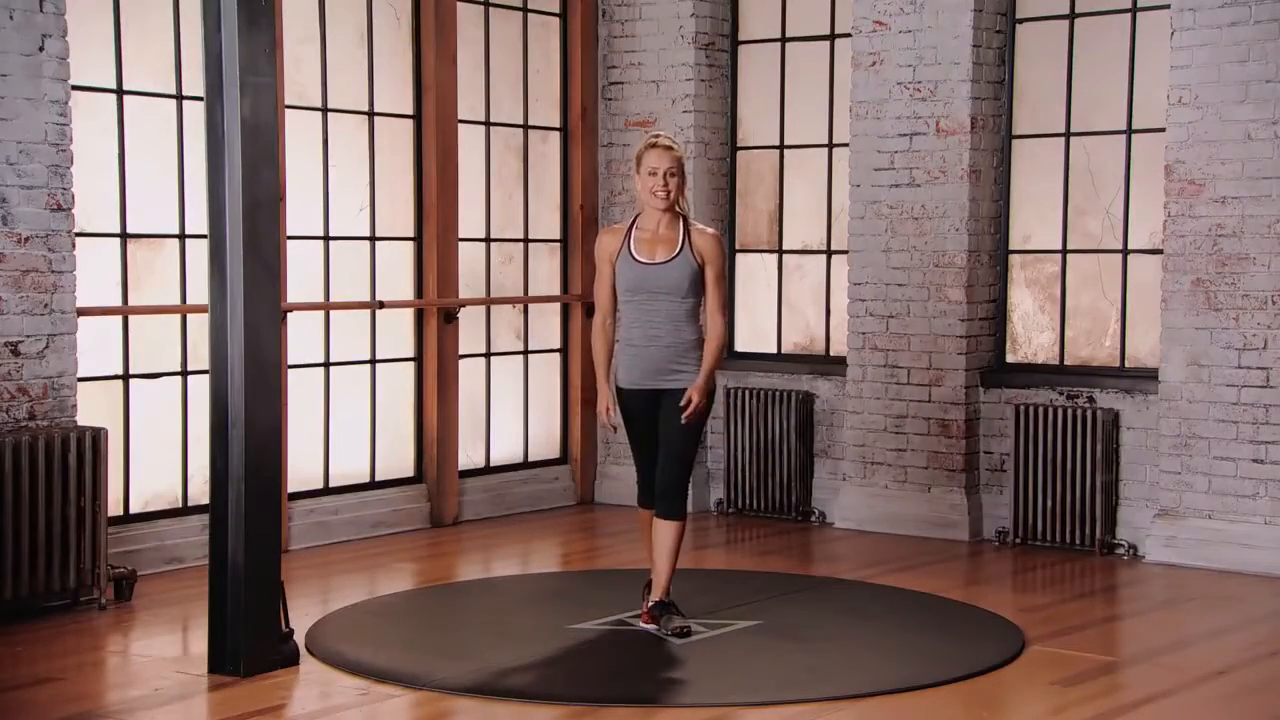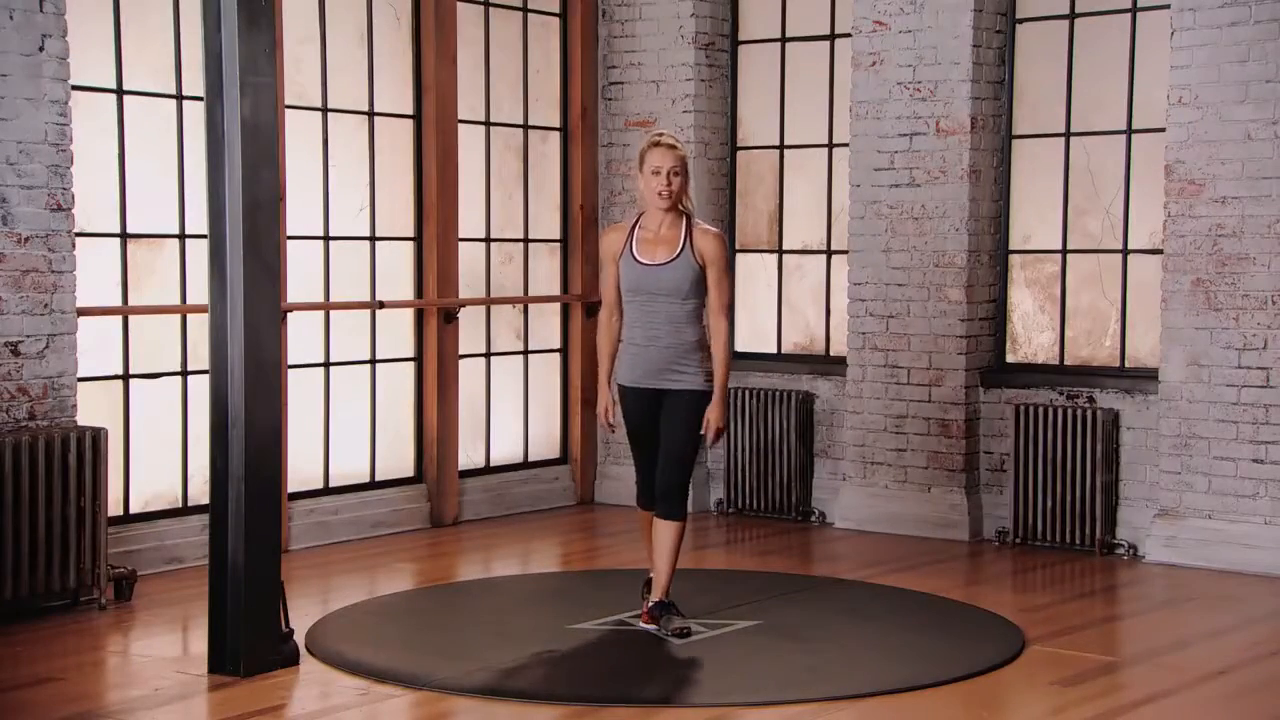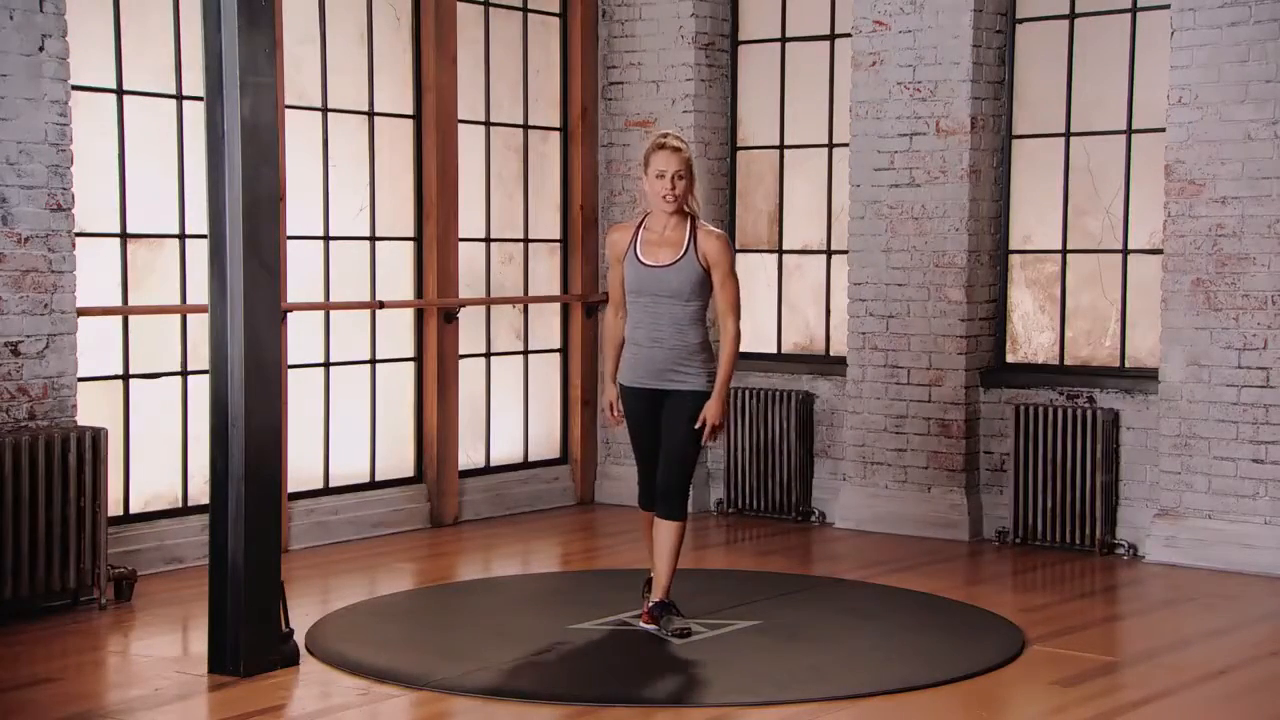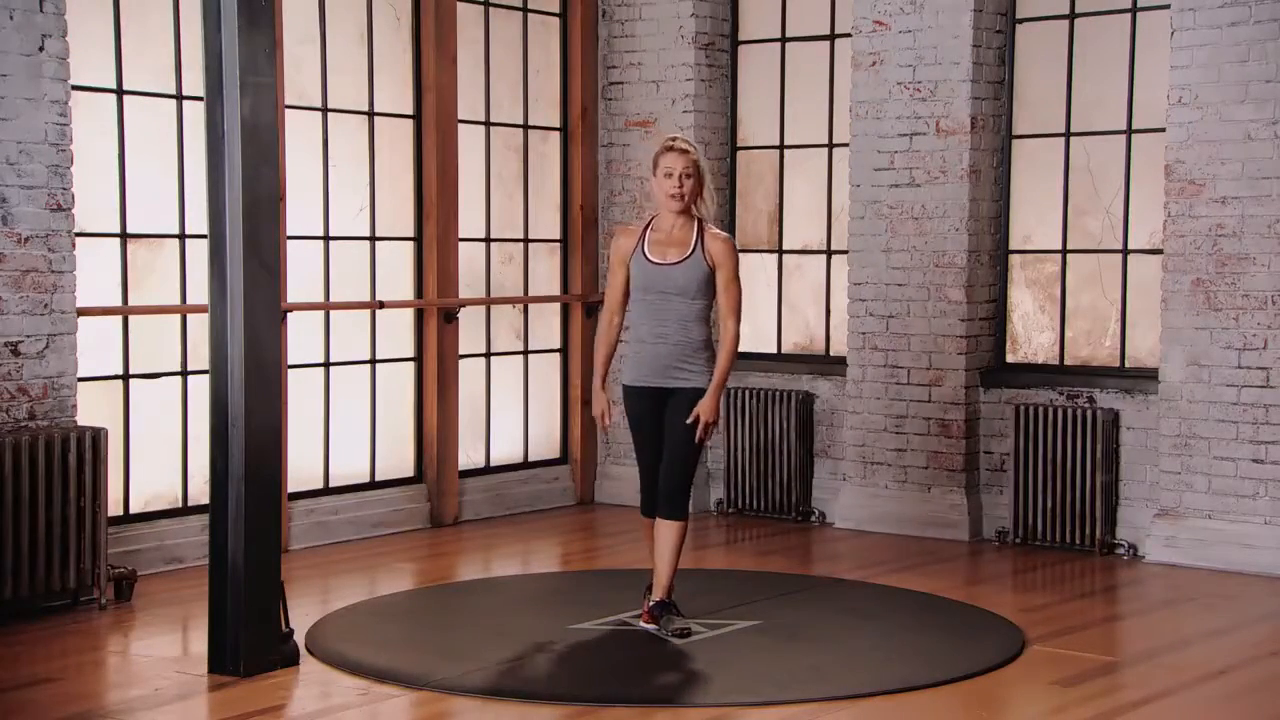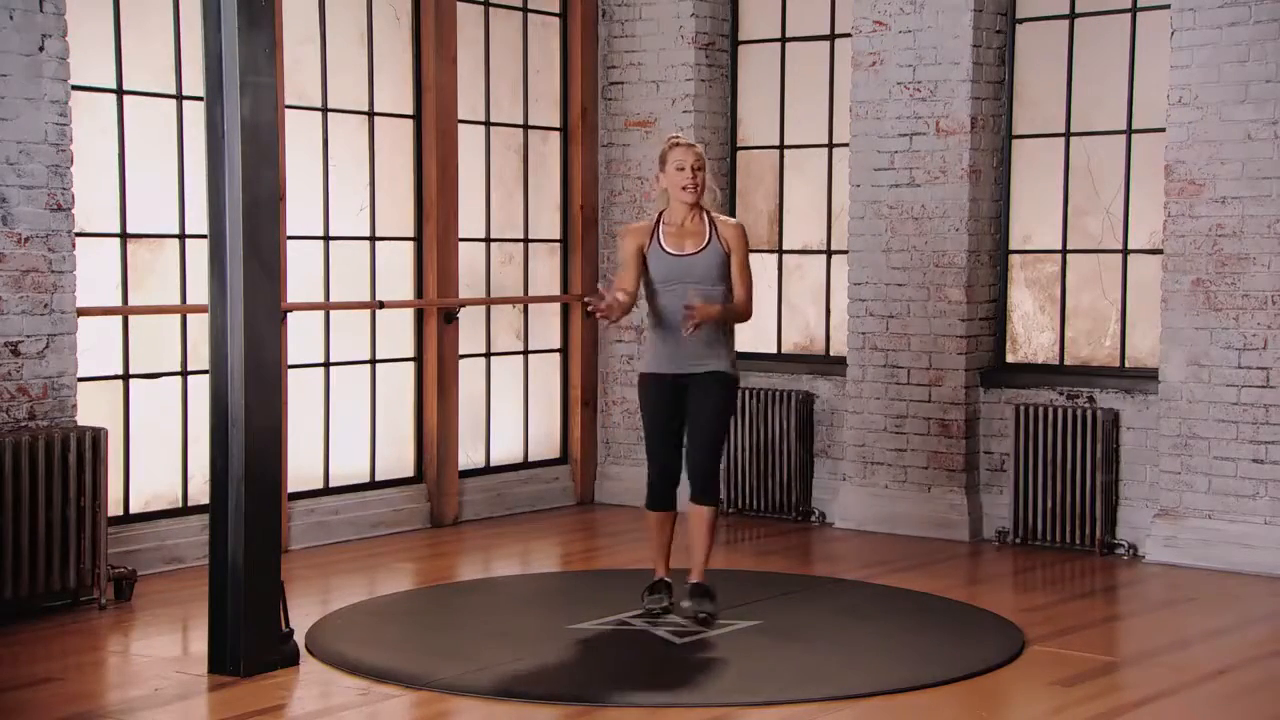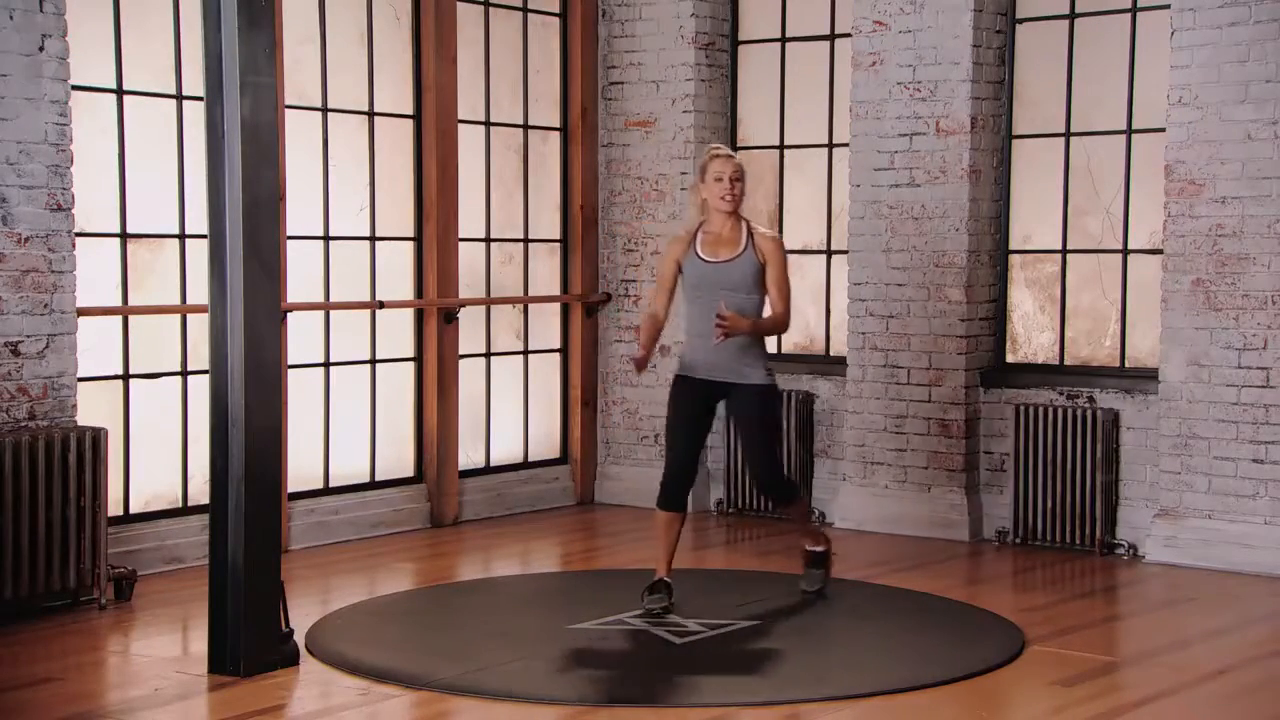
dt=0.3s
person 1, frame 1
left shoulder: (704, 242)
right shoulder: (612, 241)
left elbow: (716, 321)
right elbow: (603, 319)
left wrist: (704, 380)
right wrist: (603, 384)
left hip: (684, 382)
right hip: (634, 381)
left knee: (672, 486)
right knee: (649, 483)
left ankle: (658, 600)
right ankle: (656, 575)
person 1, frame 2
left shoulder: (707, 241)
right shoulder: (615, 239)
left elbow: (720, 324)
right elbow: (610, 316)
left wrist: (718, 397)
right wrist: (604, 385)
left hip: (688, 382)
right hip: (636, 381)
left knee: (672, 487)
right knee: (647, 484)
left ankle: (658, 600)
right ankle: (655, 575)
person 1, frame 3
left shoulder: (712, 243)
right shoulder: (621, 239)
left elbow: (729, 324)
right elbow: (616, 312)
left wrist: (719, 396)
right wrist: (609, 379)
left hip: (689, 384)
right hip: (638, 381)
left knee: (672, 487)
right knee: (650, 483)
left ankle: (658, 600)
right ankle: (656, 574)
person 1, frame 4
left shoulder: (717, 245)
right shoulder: (627, 241)
left elbow: (730, 325)
right elbow: (611, 316)
left wrist: (714, 392)
right wrist: (598, 384)
left hip: (692, 382)
right hip: (641, 380)
left knee: (674, 487)
right knee: (651, 486)
left ankle: (659, 601)
right ankle: (658, 578)
person 1, frame 5
left shoulder: (729, 231)
right shoulder: (640, 235)
left elbow: (745, 306)
right elbow: (625, 292)
left wrist: (717, 313)
right wrist: (612, 306)
left hip: (714, 368)
right hip: (660, 369)
left knee: (703, 470)
right knee: (662, 473)
left ankle: (699, 583)
right ankle: (660, 578)
person 1, frame 6
left shoulder: (766, 244)
right shoulder: (681, 246)
left elbow: (782, 318)
right elbow: (655, 310)
left wrist: (747, 324)
right wrist: (645, 345)
left hip: (750, 376)
right hip: (693, 375)
left knee: (766, 474)
right knee: (676, 474)
left ankle: (815, 545)
right ankle: (661, 577)
